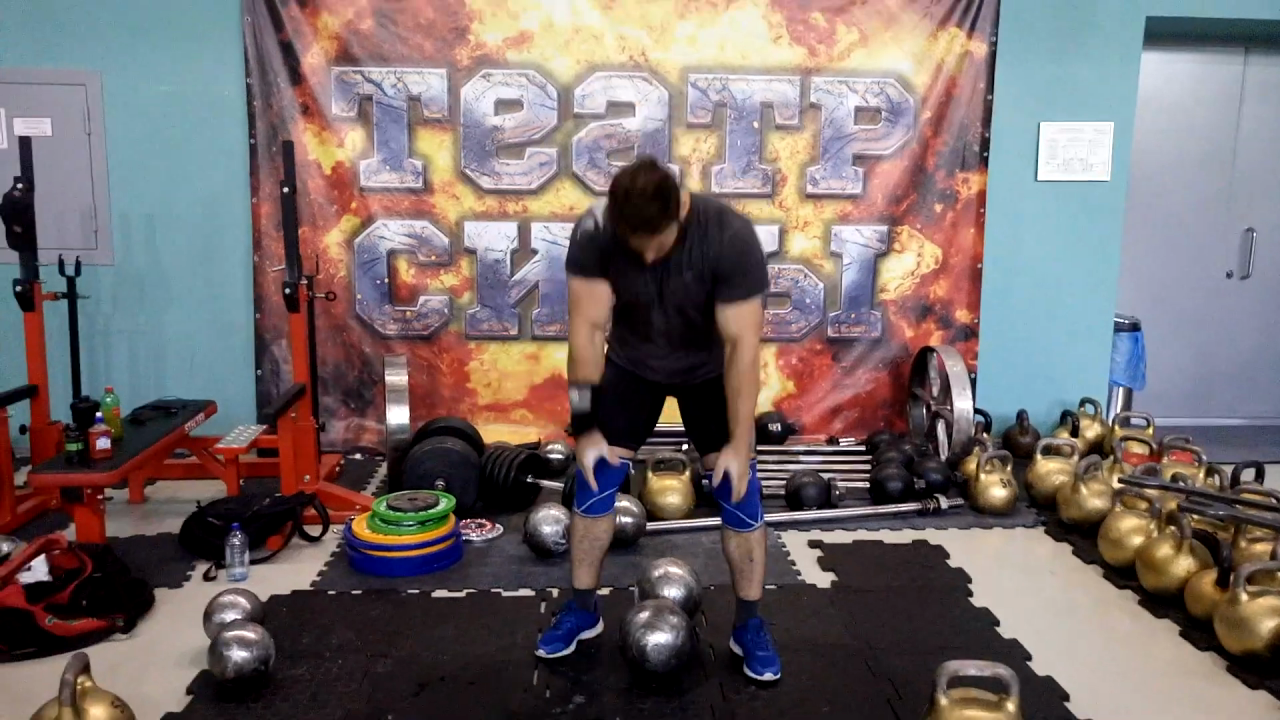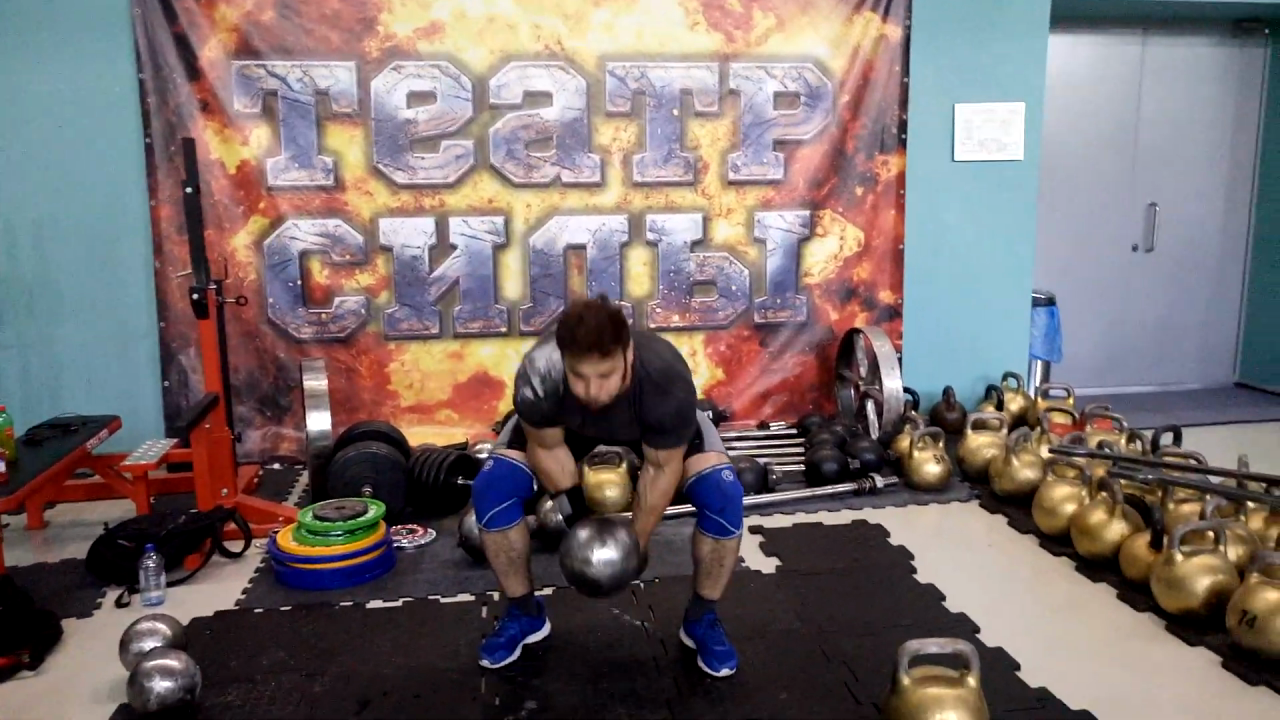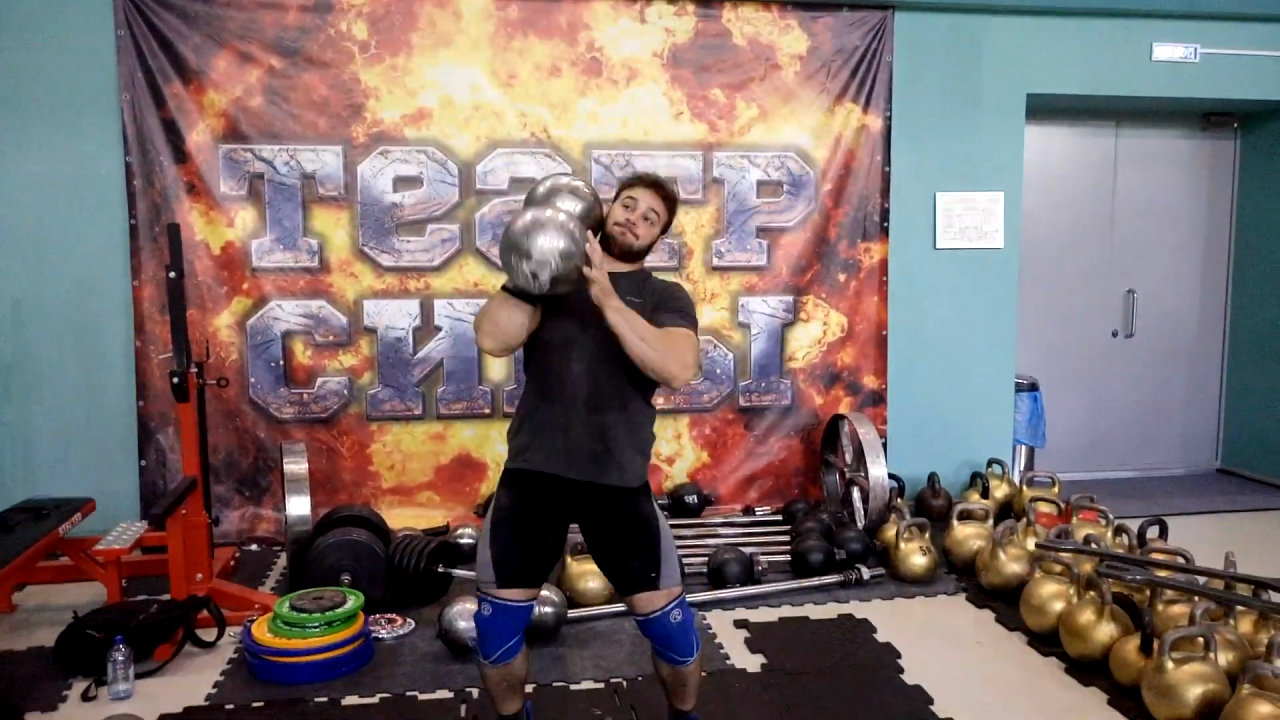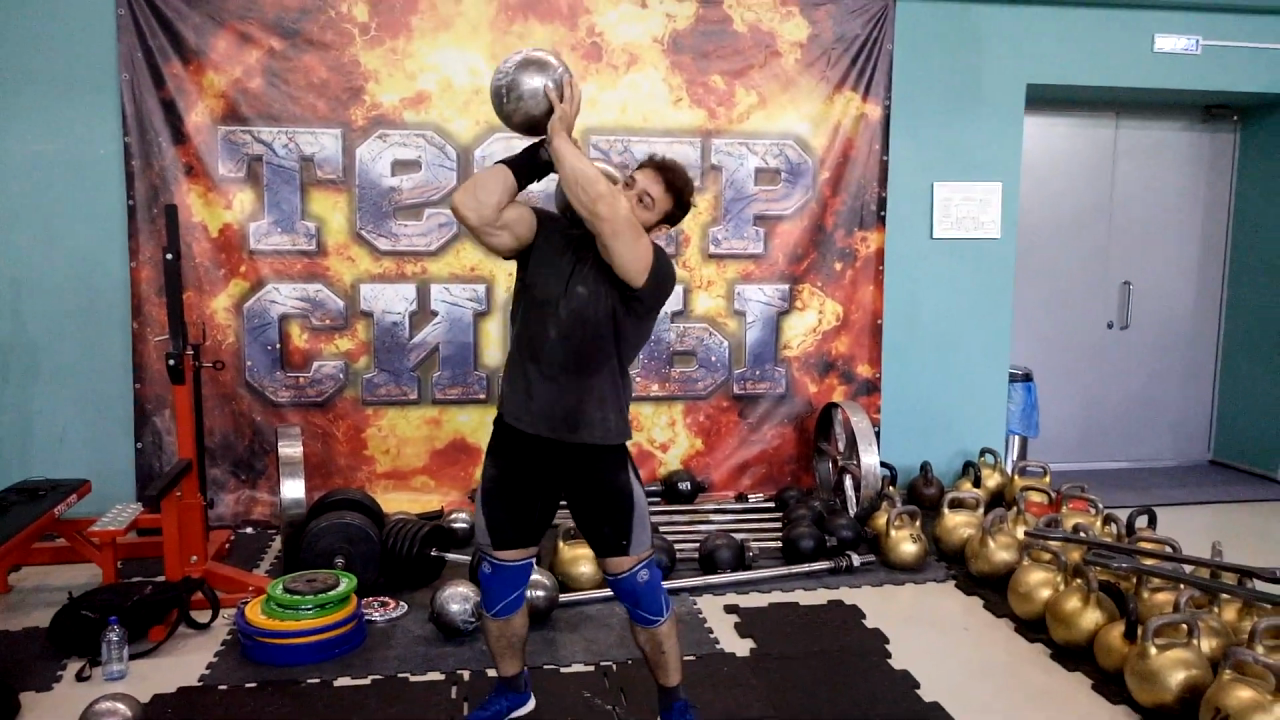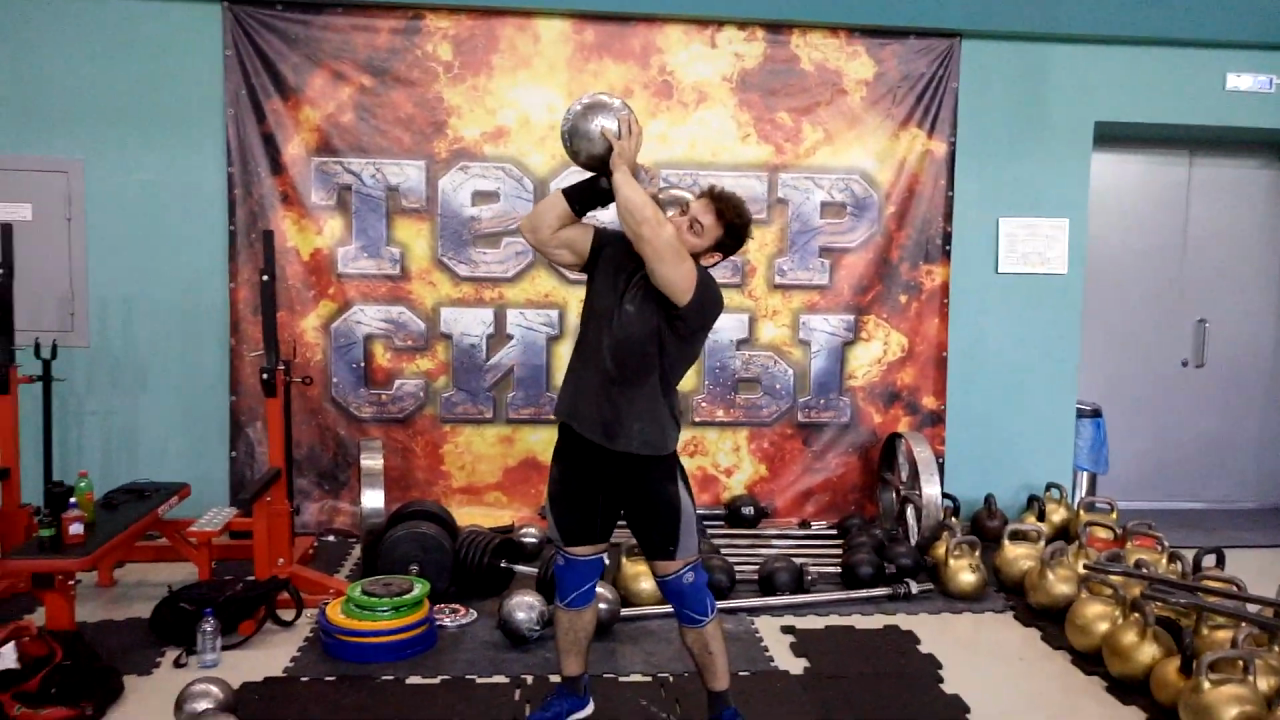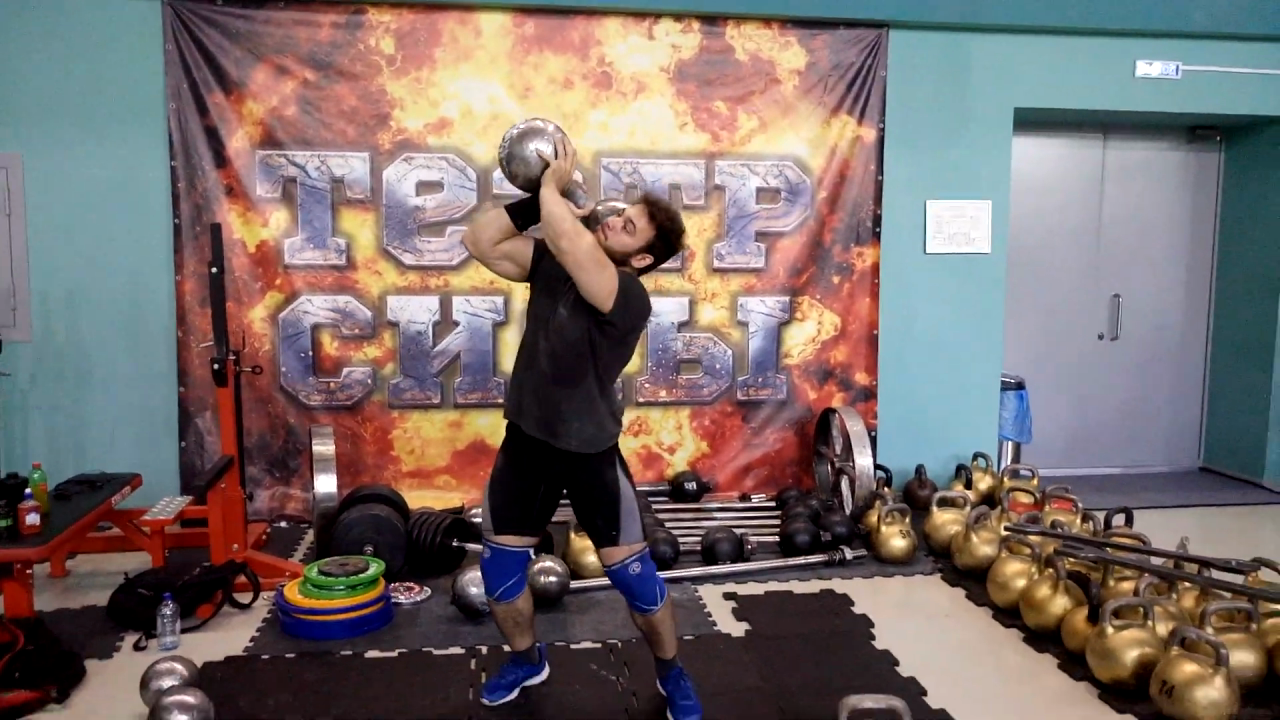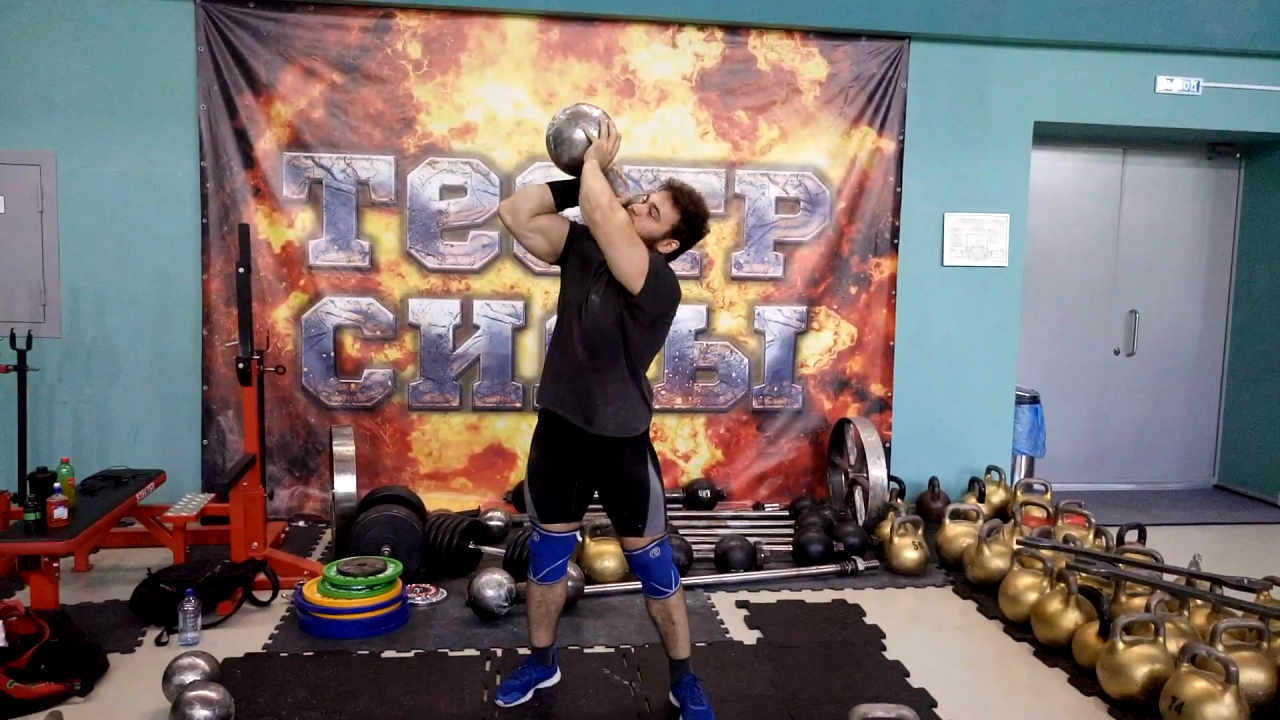
dt=0.7s
person 1, frame 1
left shoulder: (728, 236)
right shoulder: (595, 232)
left elbow: (741, 342)
right elbow: (588, 327)
left wrist: (741, 439)
right wrist: (584, 425)
left hip: (707, 367)
right hip: (632, 363)
left knee: (737, 490)
right knee: (596, 480)
left ankle: (749, 623)
right ankle: (581, 608)
person 1, frame 2
left shoulder: (666, 382)
right shoulder: (540, 377)
left elbow: (662, 471)
right elbow: (547, 448)
left wrist: (635, 546)
right wrist: (576, 523)
left hip: (655, 434)
left knee: (720, 491)
right knee: (495, 485)
left ankle: (703, 618)
right ankle: (523, 613)
person 1, frame 3
left shoulder: (664, 296)
left elbow: (679, 369)
right elbow: (492, 340)
left wrist: (607, 298)
left hip: (616, 480)
right hip: (532, 471)
left knee: (667, 620)
right knee: (498, 618)
person 1, frame 4
left shoulder: (653, 272)
right shoulder: (546, 234)
left elbow: (603, 212)
right elbow: (472, 208)
left wrist: (560, 134)
right wrist: (538, 152)
left hip: (595, 446)
right hip: (518, 437)
left knee: (636, 582)
right knee: (501, 579)
person 1, frame 5
left shoulder: (701, 295)
right shoulder: (613, 253)
left elbow: (651, 235)
right elbow: (538, 229)
left wrist: (624, 166)
right wrist: (600, 182)
left hip: (645, 456)
right hip: (580, 443)
left knee: (682, 585)
right knee: (574, 574)
person 1, frame 6
left shoulder: (629, 300)
right shoulder: (550, 263)
left elbow: (569, 240)
right elbow: (478, 240)
left wrist: (553, 184)
right wrist: (535, 198)
left hip: (589, 450)
right hip: (526, 440)
left knee: (633, 574)
right knee: (500, 568)
left ankle: (672, 672)
right ankle: (526, 658)
person 1, frame 7
left shoulder: (659, 284)
right shoulder: (582, 249)
left elbow: (603, 218)
right elbow: (514, 211)
left wrist: (594, 160)
right wrist: (582, 182)
left hip: (620, 439)
right hip: (559, 428)
left knee: (649, 560)
right knee: (548, 552)
right ankle: (541, 661)
